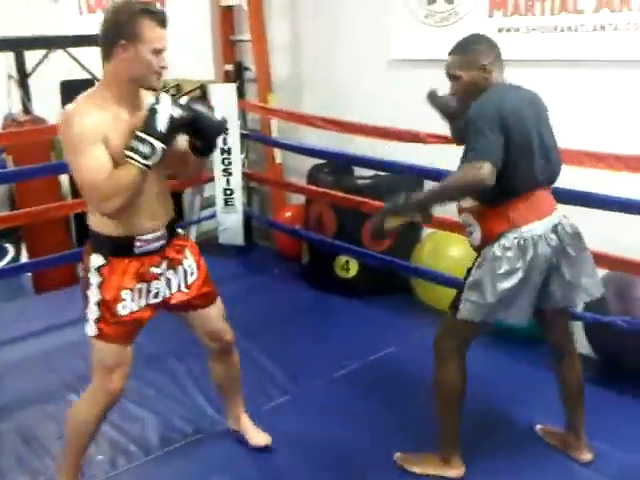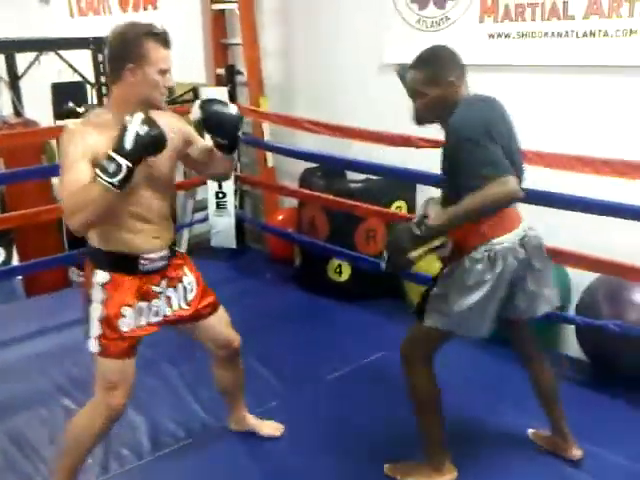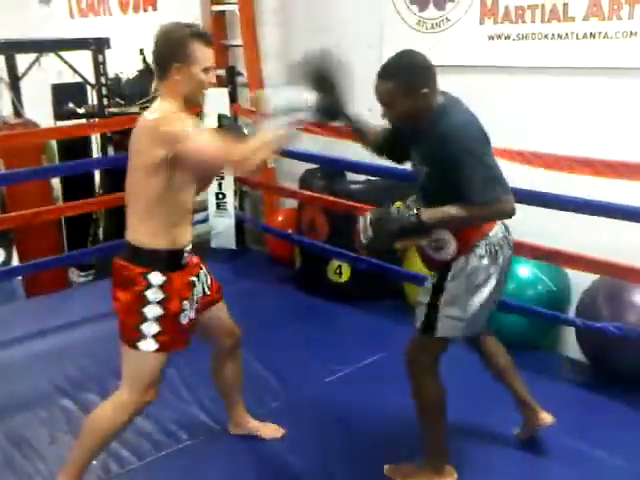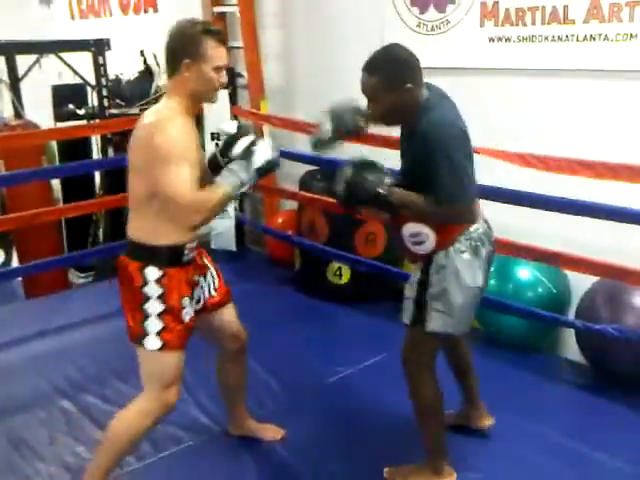
dt=0.2s
person 1, frame 1
left shoulder: (159, 104)
right shoulder: (83, 115)
left elbow: (193, 172)
right elbow: (108, 202)
left wrist: (205, 137)
right wrist: (149, 139)
left hip: (170, 247)
right hip: (117, 260)
left knee: (221, 337)
right knee: (109, 383)
left ankle: (237, 416)
person 1, frame 2
left shoulder: (166, 123)
right shoulder: (83, 135)
left elbow: (219, 170)
right elbow: (77, 218)
left wrist: (227, 138)
right wrist: (119, 159)
left hip: (170, 268)
right hip: (120, 279)
left knee: (228, 345)
right knee: (111, 397)
left ankle: (239, 417)
person 1, frame 3
left shoulder: (173, 121)
right shoulder: (165, 125)
right elbow: (240, 160)
left wrist: (206, 161)
left hip: (179, 263)
right hip: (152, 274)
left knee: (227, 337)
right knee: (139, 392)
left ankle: (238, 418)
person 1, frame 4
left shoulder: (184, 118)
right shoulder: (161, 127)
right elbow: (194, 211)
left wrist: (226, 157)
right wrist: (243, 170)
left hip: (188, 260)
right hip: (155, 272)
left knee: (234, 340)
right knee: (161, 396)
left ankle: (240, 420)
person 2, frame 1
left shoulder: (484, 110)
right shoulder: (529, 99)
left elbow: (481, 176)
left wrist: (413, 204)
left hip: (513, 243)
right hip: (552, 228)
left knee: (449, 345)
right knee: (559, 338)
right ankle: (576, 439)
person 2, frame 2
left shoulder: (465, 126)
right shoulder: (486, 107)
left elbow: (505, 190)
left wrist: (426, 225)
right wrist: (430, 113)
left hip: (481, 256)
right hip: (514, 244)
left knee: (415, 352)
right knee: (525, 344)
right ankle: (562, 437)
person 2, frame 3
left shoulder: (458, 132)
right shoulder: (425, 115)
left elbow: (501, 204)
right elbow: (390, 148)
left wrist: (421, 220)
right wrist: (341, 116)
left hip: (469, 256)
right hip: (471, 247)
left knee: (421, 356)
right knee: (474, 332)
right ankle: (531, 411)
person 2, frame 4
left shoulder: (439, 130)
right shoulder: (429, 99)
left elbow: (462, 211)
right elbow: (386, 114)
left wrist: (387, 193)
right wrist: (353, 117)
left hip: (452, 251)
right hip: (461, 244)
left knee: (417, 357)
right knee: (446, 329)
right ankle: (474, 410)
